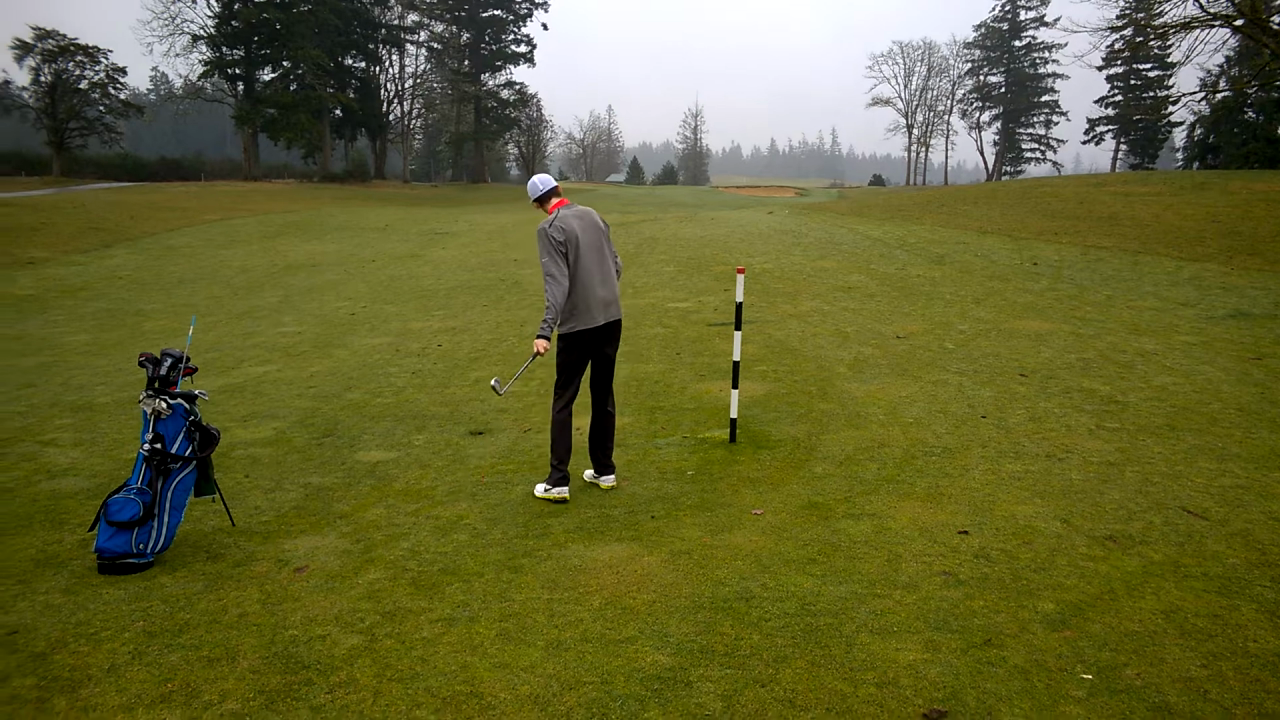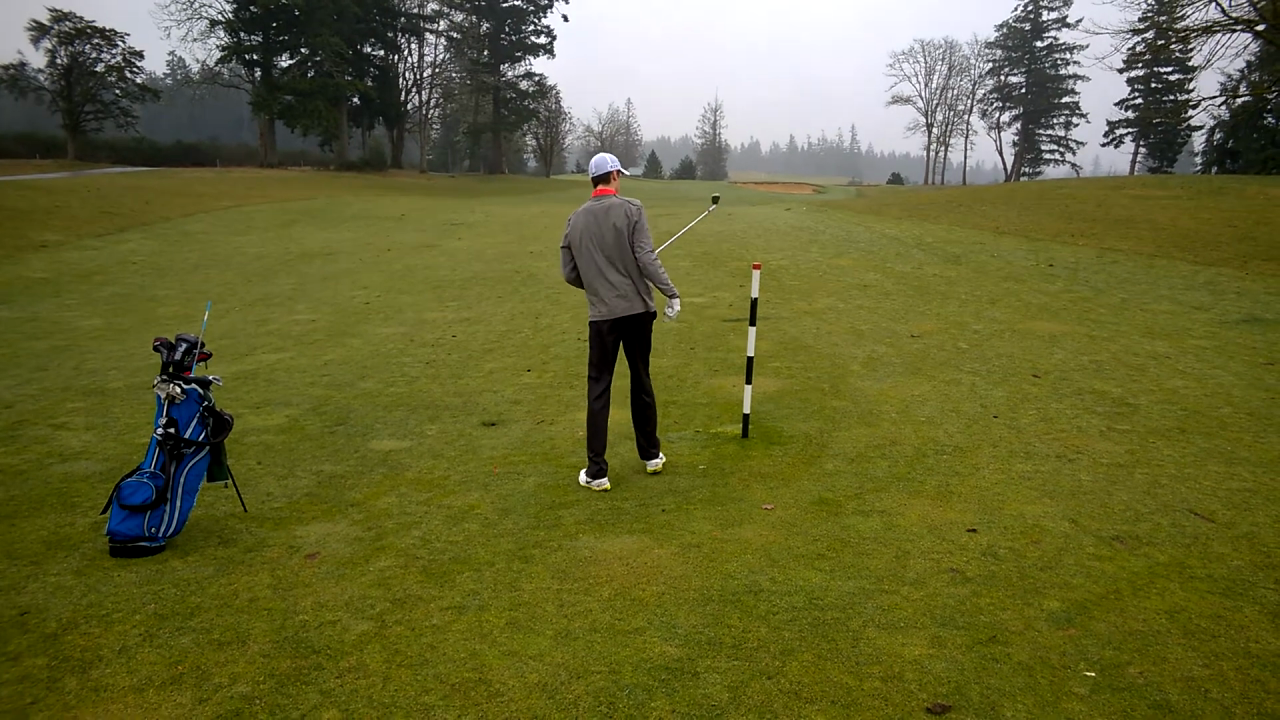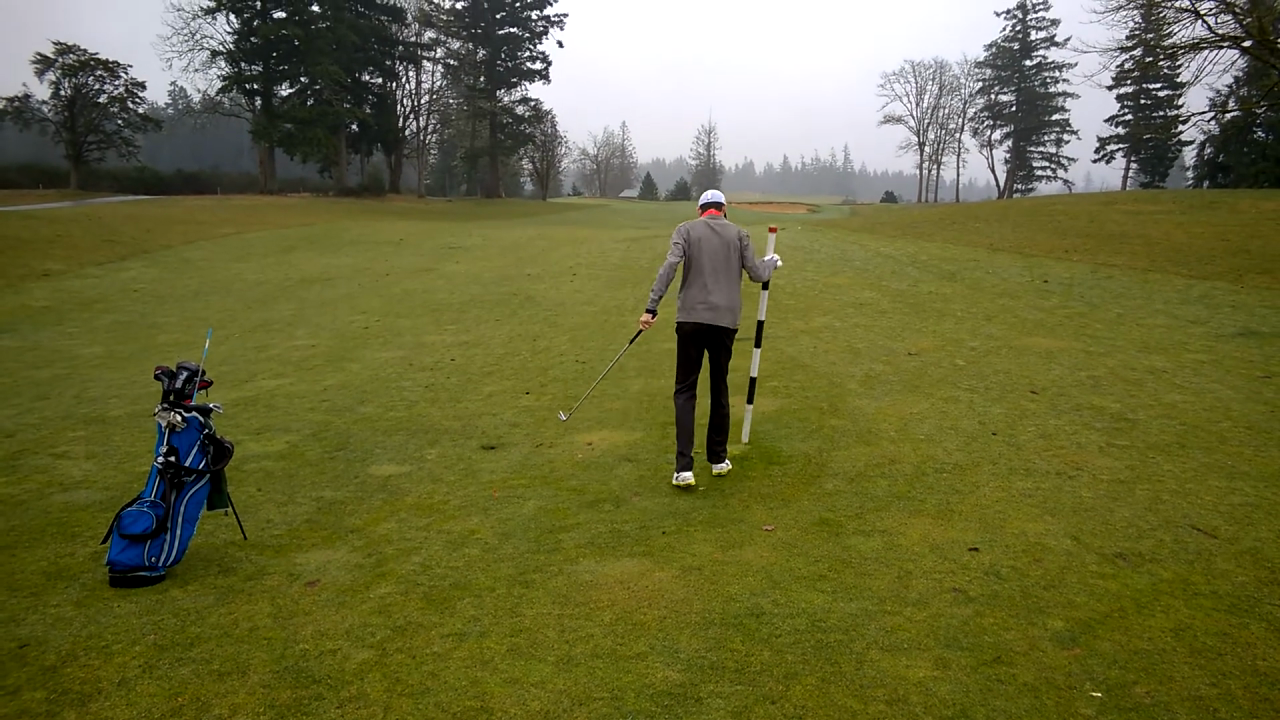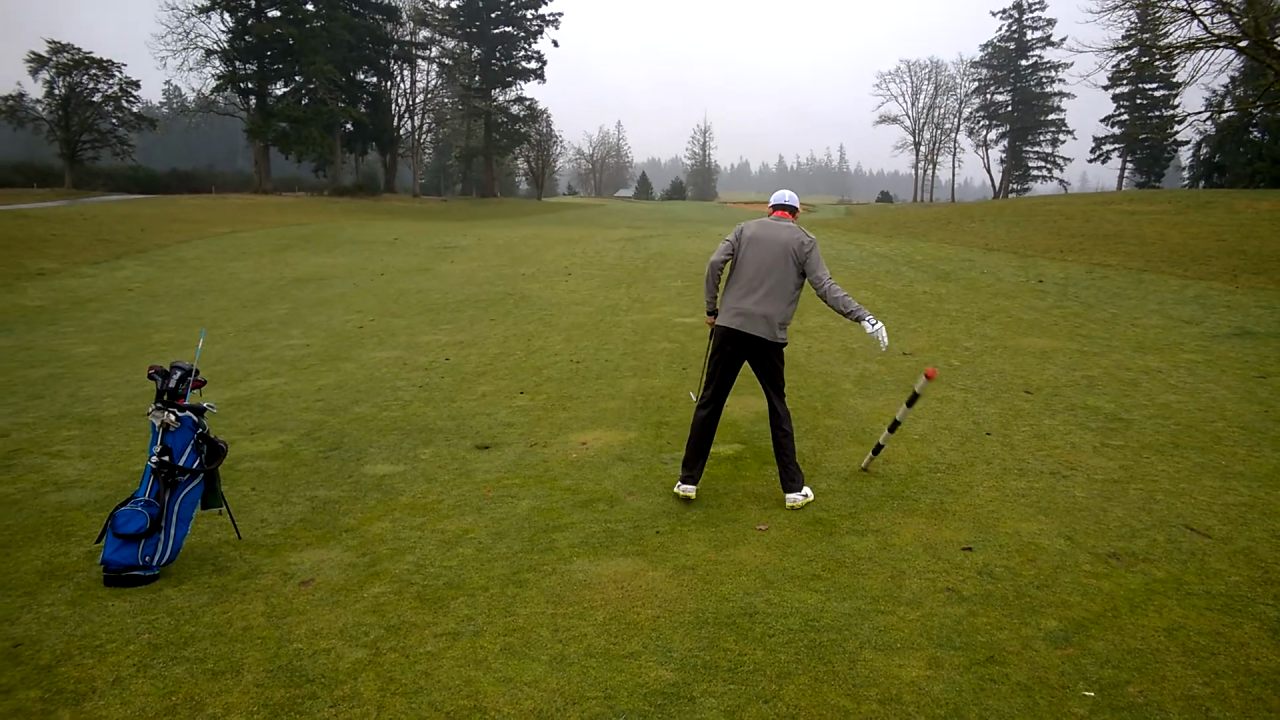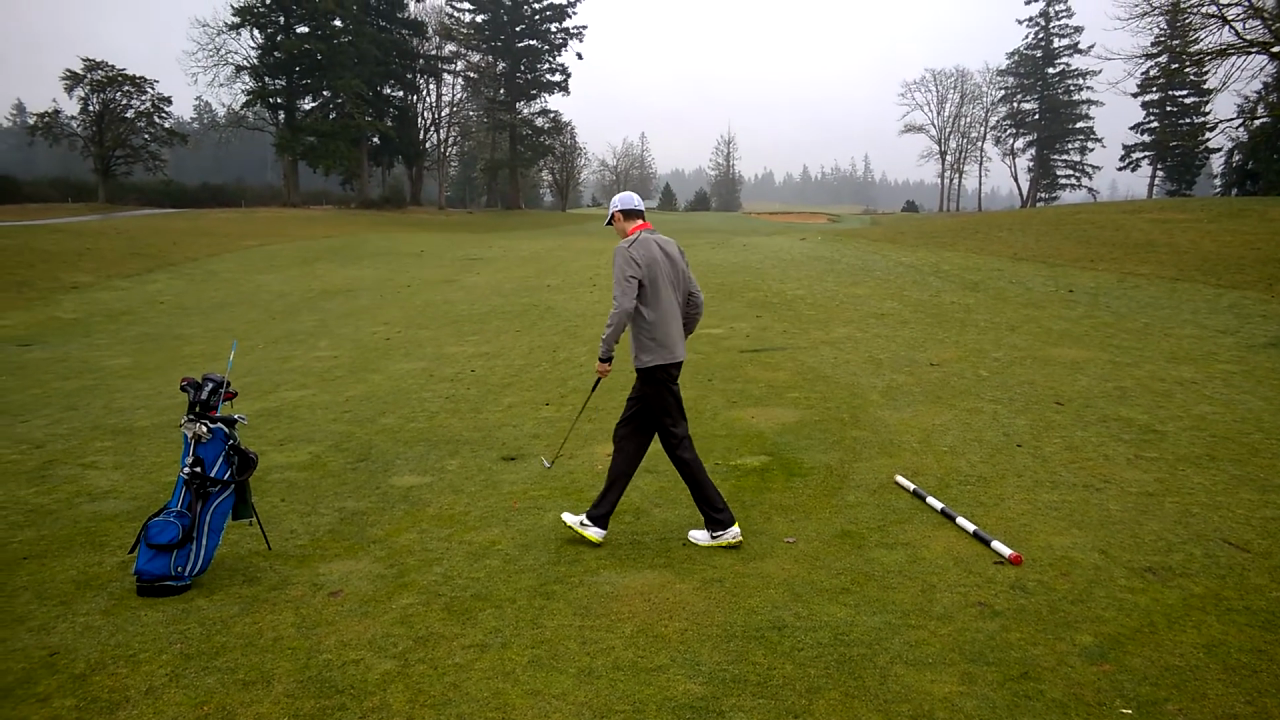
dt=1s
person 1, frame 1
left shoulder: (550, 229)
right shoulder: (593, 215)
left elbow: (557, 284)
right elbow: (615, 264)
left wrist: (545, 332)
left hip: (578, 323)
right hip: (610, 316)
left knee: (564, 399)
right knee: (603, 393)
left ankle: (558, 480)
right ankle: (604, 469)
person 1, frame 2
left shoulder: (575, 219)
right shoulder: (630, 209)
left elbow: (569, 272)
right elbow: (646, 257)
right wrist: (672, 294)
left hip: (602, 314)
right hip: (638, 309)
left knee: (599, 390)
right knee: (641, 379)
left ankle: (596, 471)
right ankle: (651, 454)
person 1, frame 3
left shoulder: (685, 230)
right shoulder: (738, 233)
left elbow: (669, 266)
right elbow: (758, 274)
left wrist: (651, 308)
right wrist: (771, 263)
left hip: (691, 319)
right hip: (725, 321)
left knee: (685, 391)
right knee: (719, 388)
left ankle: (685, 467)
right ankle: (718, 458)
person 1, frame 4
left shoulder: (746, 228)
right shoulder: (805, 240)
left elbow: (715, 263)
right elbow: (826, 288)
left wrist: (712, 309)
right wrist: (866, 319)
left hip: (732, 328)
right hip: (769, 334)
left knee: (710, 401)
right knee: (778, 407)
left ankle: (688, 480)
right ankle: (793, 488)
person 1, frame 5
left shoulder: (628, 249)
right shoulder: (670, 246)
left elbow: (623, 307)
right elbow: (695, 300)
left wrist: (605, 353)
left hip: (654, 361)
right hip: (669, 356)
left knee: (676, 442)
right knee: (629, 433)
left ankle: (721, 525)
right ankle: (596, 520)
